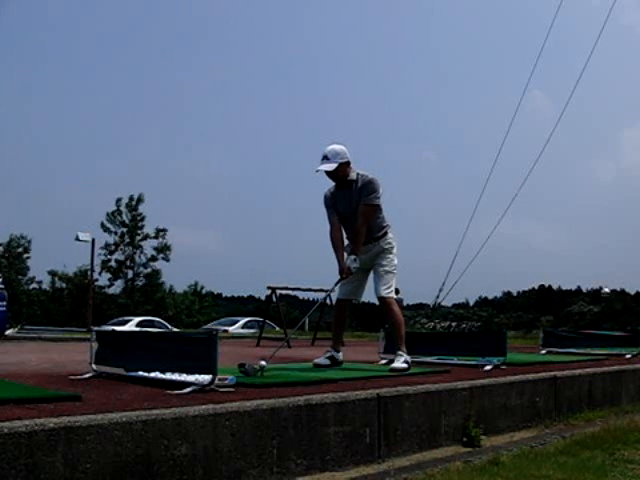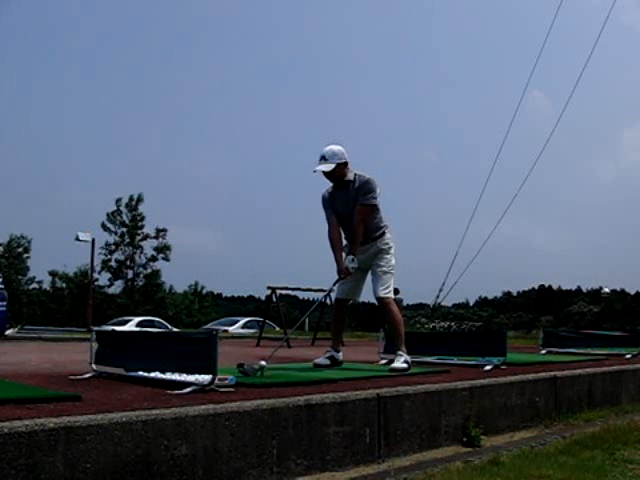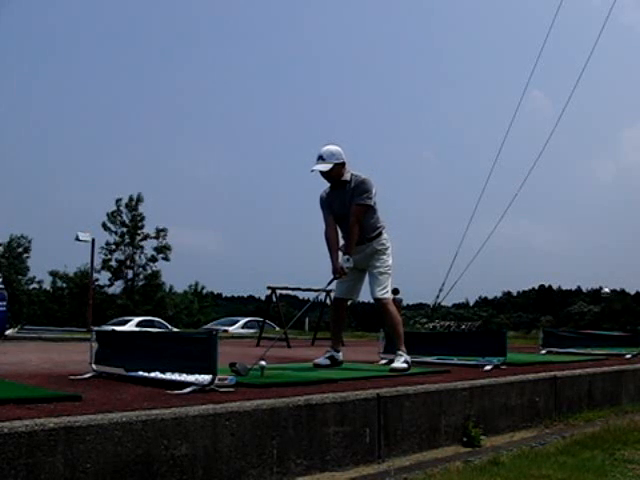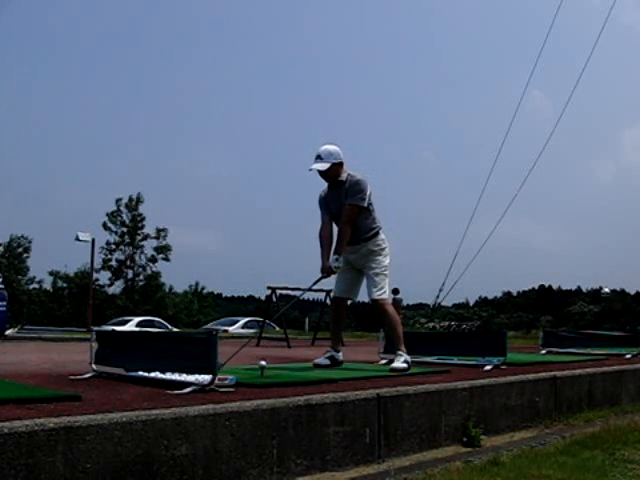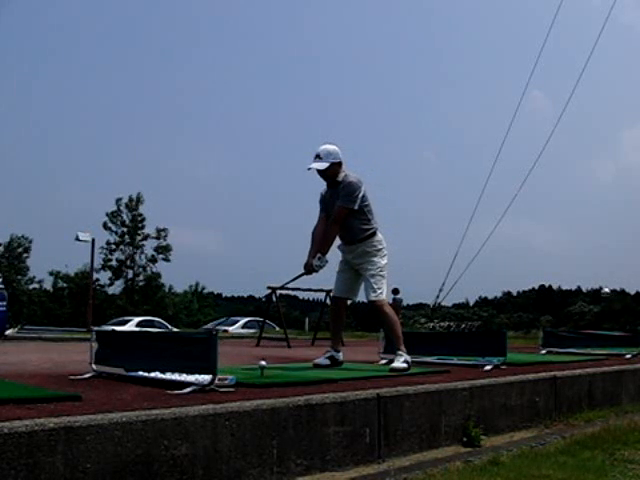
dt=0.7s
person 1, frame 1
left shoulder: (368, 183)
right shoulder: (330, 195)
left elbow: (362, 223)
right elbow: (335, 229)
left wrist: (354, 256)
right wrist: (342, 262)
left hip: (380, 245)
right hip: (355, 249)
left knee: (386, 297)
right knee: (342, 300)
left ankle: (402, 353)
right ankle: (335, 352)
person 1, frame 2
left shoulder: (366, 183)
right shoulder: (328, 196)
left elbow: (359, 223)
right elbow: (334, 229)
left wrist: (352, 257)
right wrist: (340, 262)
left hip: (378, 245)
right hip: (353, 249)
left knee: (384, 298)
right knee: (340, 300)
left ankle: (402, 353)
right ankle: (335, 352)
person 1, frame 3
left shoulder: (362, 184)
right shoulder: (326, 196)
left elbow: (354, 223)
right elbow: (331, 229)
left wrist: (347, 257)
right wrist: (335, 261)
left hip: (375, 246)
right hip: (351, 250)
left knee: (382, 299)
right knee: (339, 300)
left ankle: (402, 353)
right ankle: (335, 352)
person 1, frame 4
left shoulder: (357, 184)
right shoulder: (325, 196)
left elbow: (346, 223)
right elbow: (326, 228)
left wrist: (336, 257)
right wrist: (325, 260)
left hip: (372, 247)
right hip: (349, 251)
left knee: (380, 300)
right knee: (338, 300)
left ankle: (402, 353)
right ankle: (335, 352)
person 1, frame 5
left shoulder: (351, 184)
right shoulder: (326, 194)
left elbow: (334, 224)
right elbow: (320, 227)
left wrist: (321, 257)
right wrist: (311, 257)
left hip: (369, 248)
right hip: (348, 250)
left knee: (377, 301)
right knee: (337, 300)
left ankle: (402, 353)
right ankle: (335, 352)
